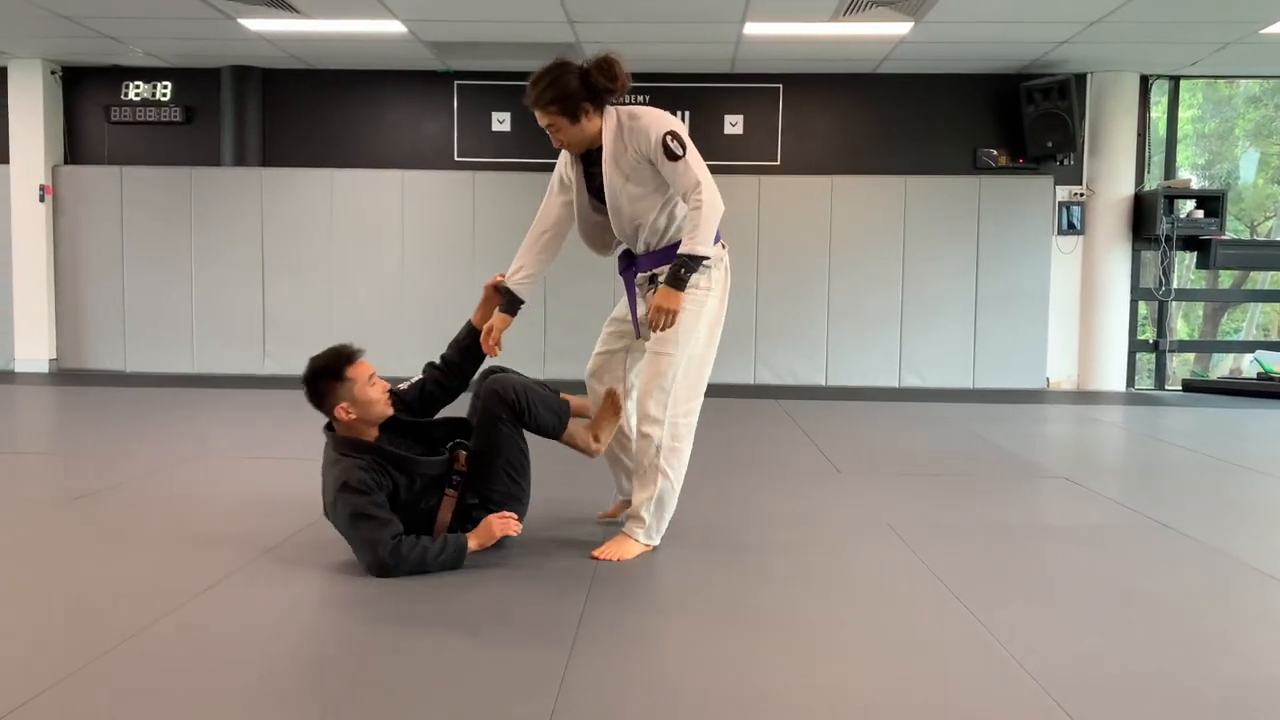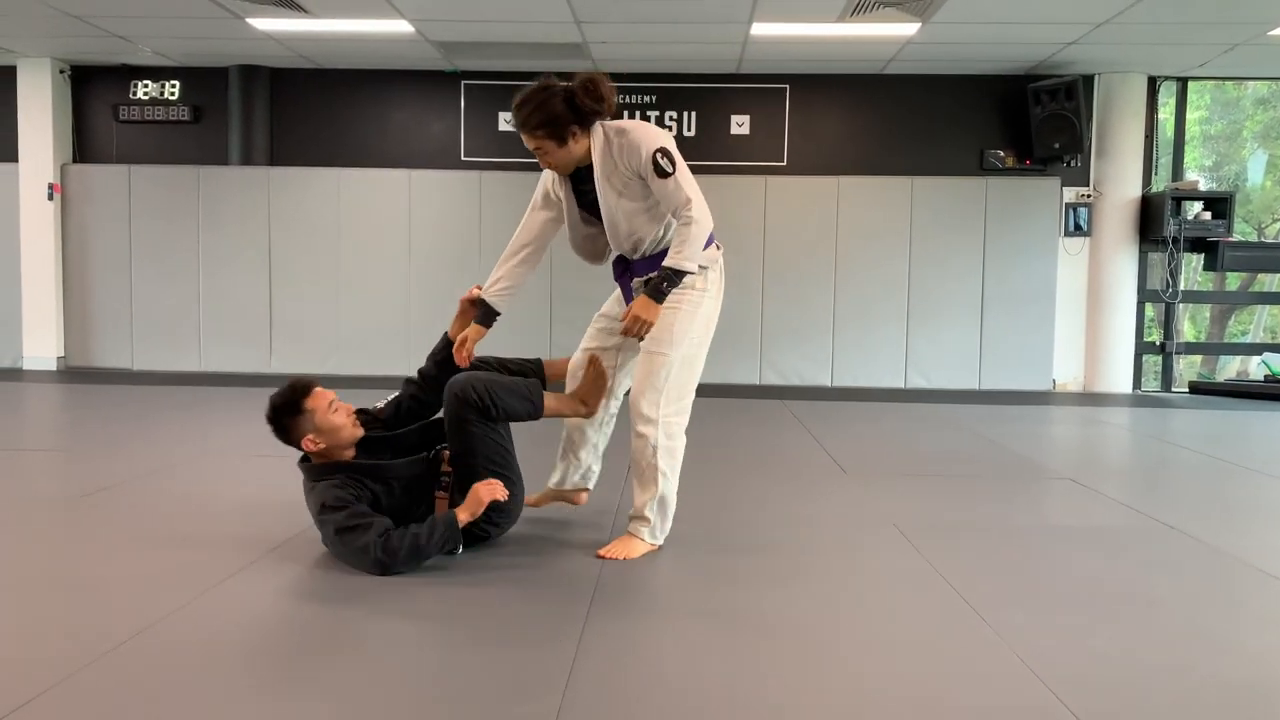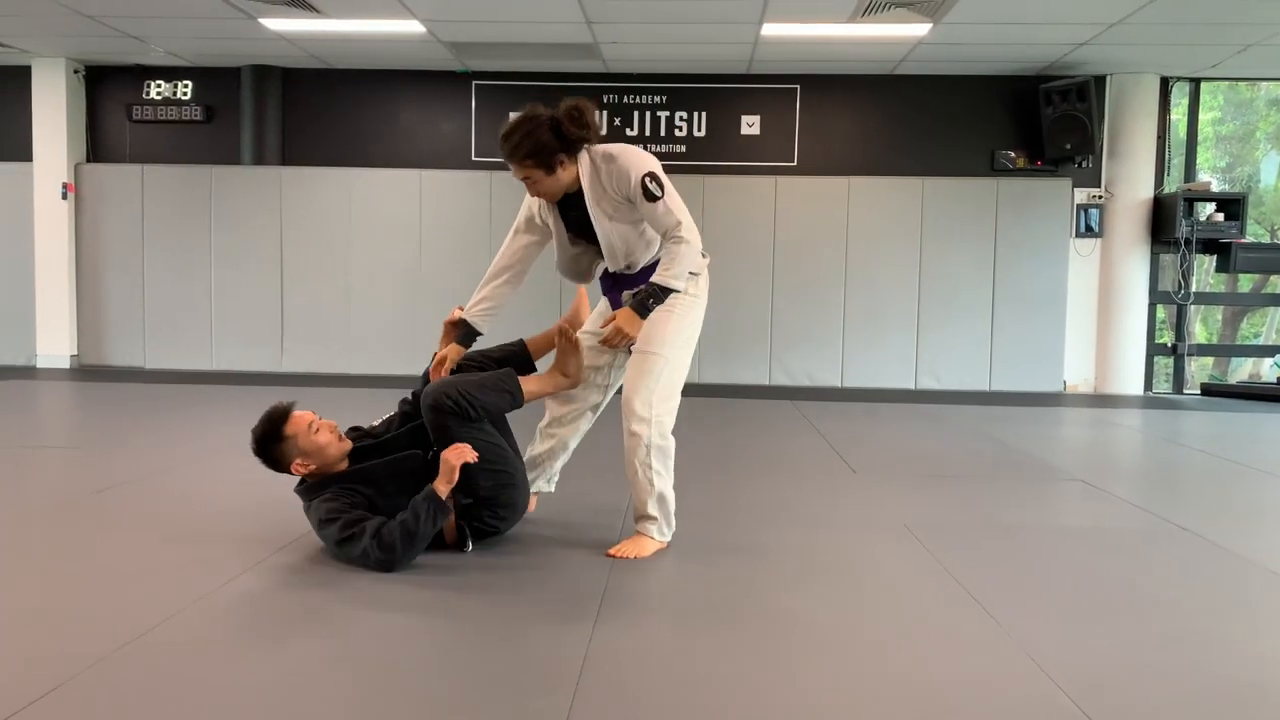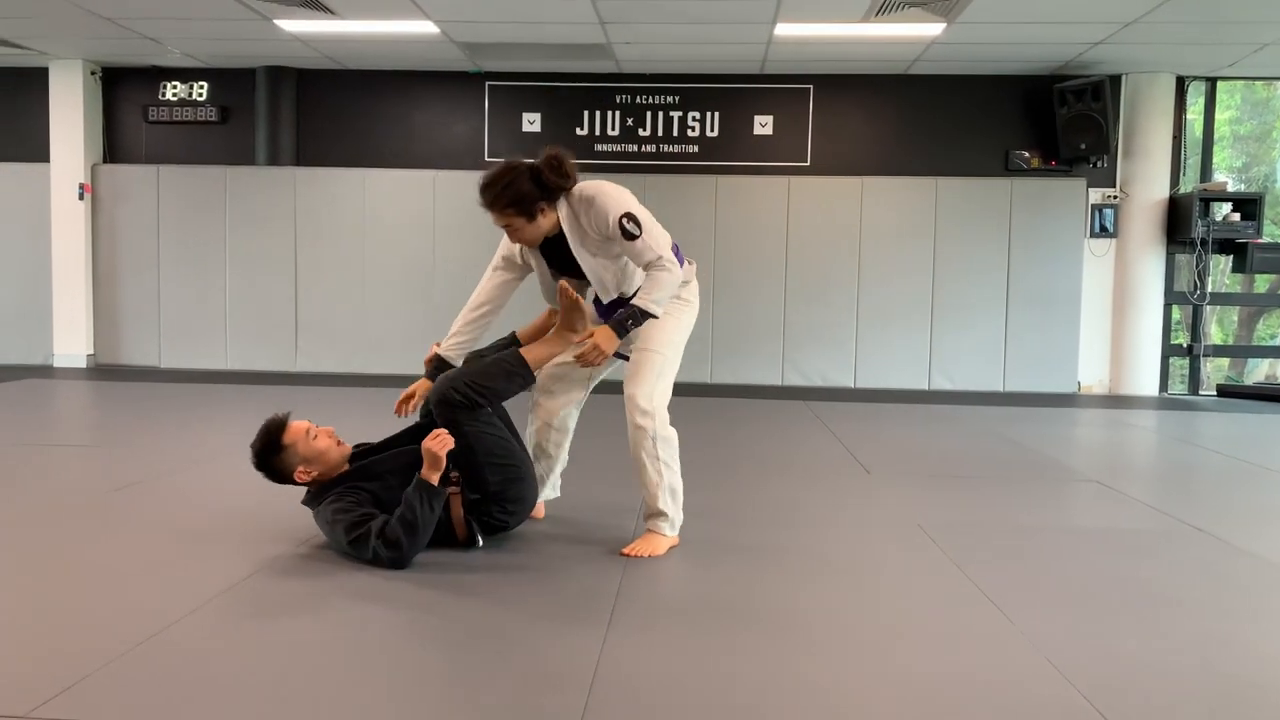
dt=0.2s
person 1, frame 1
left shoulder: (650, 128)
right shoulder: (573, 161)
left elbow: (706, 200)
right elbow: (543, 235)
left wrist: (676, 283)
right wrist: (505, 307)
left hip: (694, 269)
right hip: (643, 274)
left knee: (661, 400)
right knee: (604, 381)
left ankle: (645, 527)
right ankle: (637, 487)
person 1, frame 2
left shoulder: (639, 142)
right shoulder: (558, 178)
left elbow: (696, 217)
right elbow: (524, 248)
left wrist: (656, 295)
right wrist: (480, 319)
left hip: (687, 273)
right hip: (636, 277)
left knee: (654, 401)
right knee: (587, 375)
left ankle: (650, 528)
right ankle: (571, 481)
person 1, frame 3
left shoulder: (626, 165)
right shoulder: (542, 204)
left elbow: (685, 238)
right elbow: (505, 270)
left wrist: (640, 308)
right wrist: (460, 340)
left hip: (675, 281)
right hip: (623, 289)
left knee: (642, 402)
right knee: (575, 386)
left ankle: (655, 526)
right ankle: (527, 486)
person 1, frame 4
left shoulder: (603, 203)
right shoulder: (521, 241)
left elbow: (666, 270)
right elbow: (481, 306)
left wrist: (616, 329)
right wrist: (433, 374)
left hip: (667, 290)
right hip: (615, 297)
left knee: (643, 399)
right knee: (555, 386)
left ankle: (664, 524)
right ankle: (533, 494)
person 2, frame 1
left shoulder: (382, 409)
right shoulder: (351, 481)
left elbow: (444, 379)
right elbow: (386, 557)
left wrist: (486, 309)
right wrist: (472, 540)
left hip: (463, 481)
right hip: (478, 509)
left knee: (495, 379)
right knee: (502, 390)
right ankle: (588, 438)
person 2, frame 2
left shoulder: (361, 429)
right shoulder: (333, 499)
left elbow: (422, 391)
right elbow: (386, 555)
left wrist: (461, 324)
right wrist: (462, 515)
left hip: (470, 479)
right hip: (486, 511)
left knee: (477, 372)
right knee: (467, 390)
right ankle: (576, 403)
person 2, frame 3
left shoulder: (355, 447)
right shoulder: (330, 509)
left elbow: (413, 412)
right elbow: (388, 552)
left wrist: (449, 344)
right wrist: (442, 487)
right hip: (491, 506)
left knee: (467, 372)
right knee: (443, 399)
left ankle: (560, 334)
right ankle: (559, 376)
person 2, frame 4
left shoulder: (351, 463)
right shoulder: (337, 511)
right elbow: (395, 551)
left wrist: (438, 370)
right wrist: (429, 474)
right hip: (498, 503)
left knee: (469, 375)
right knee: (452, 393)
left ankle: (557, 325)
right ankle: (562, 336)
